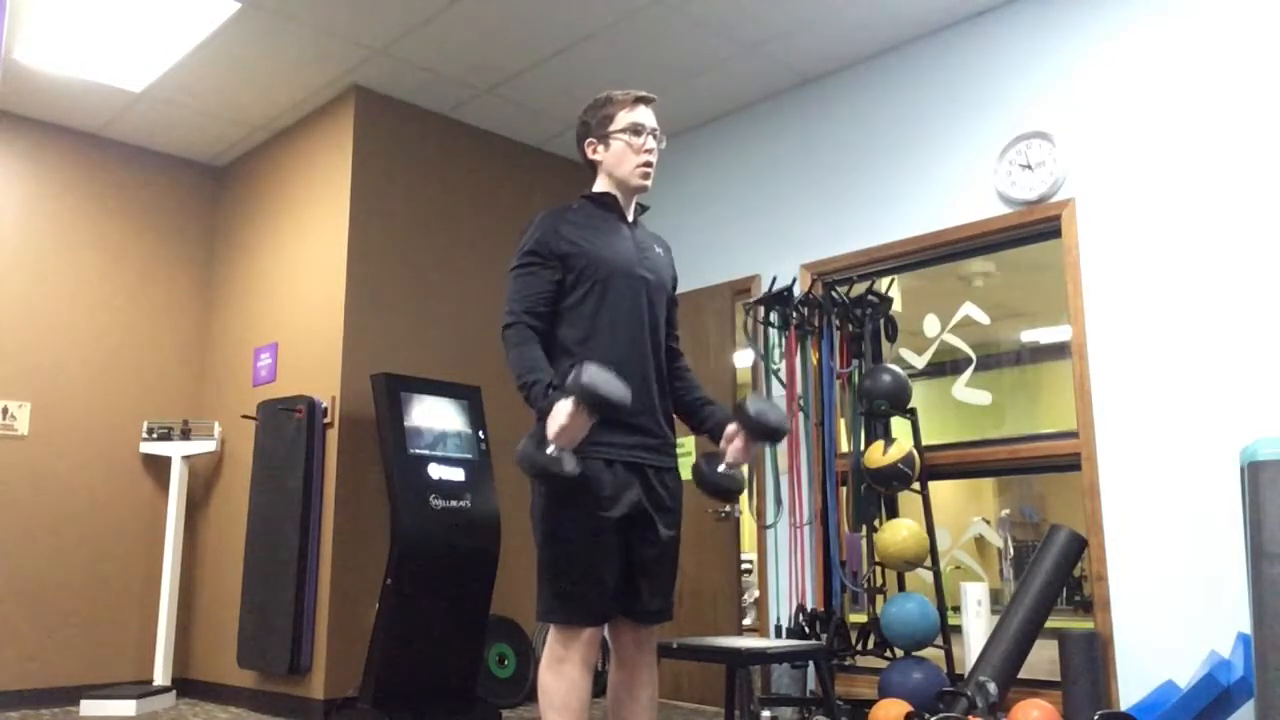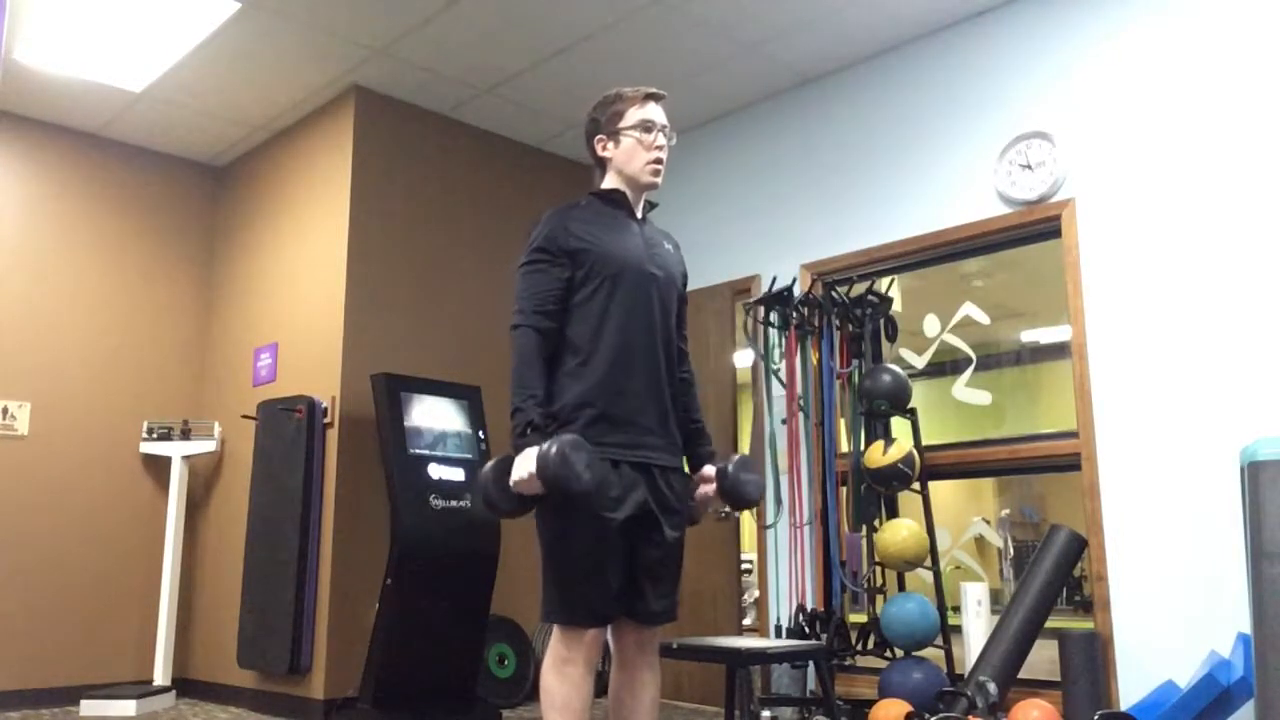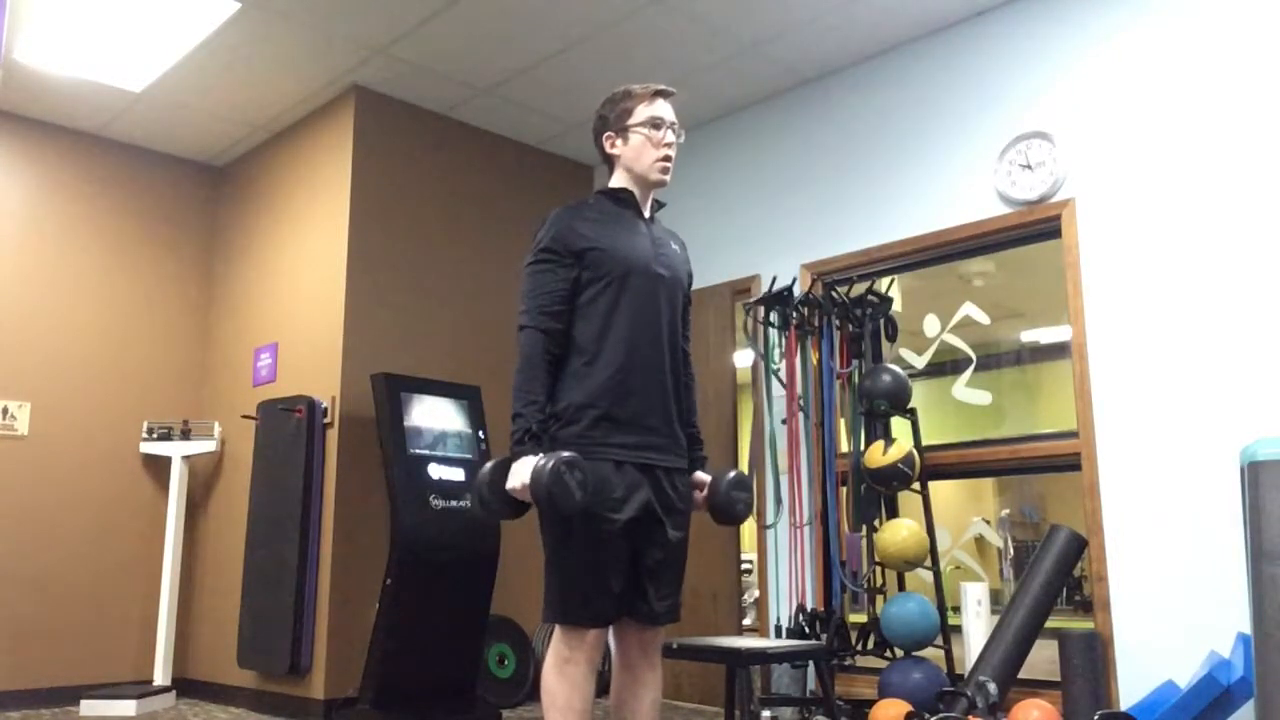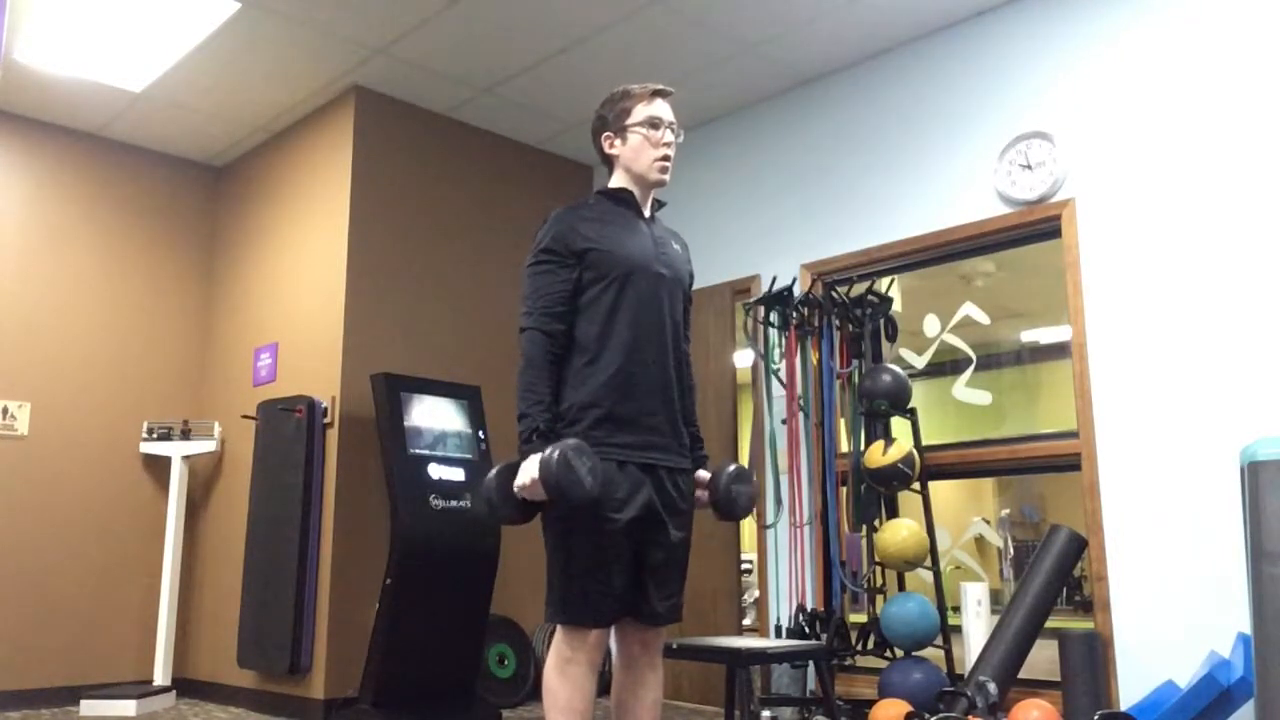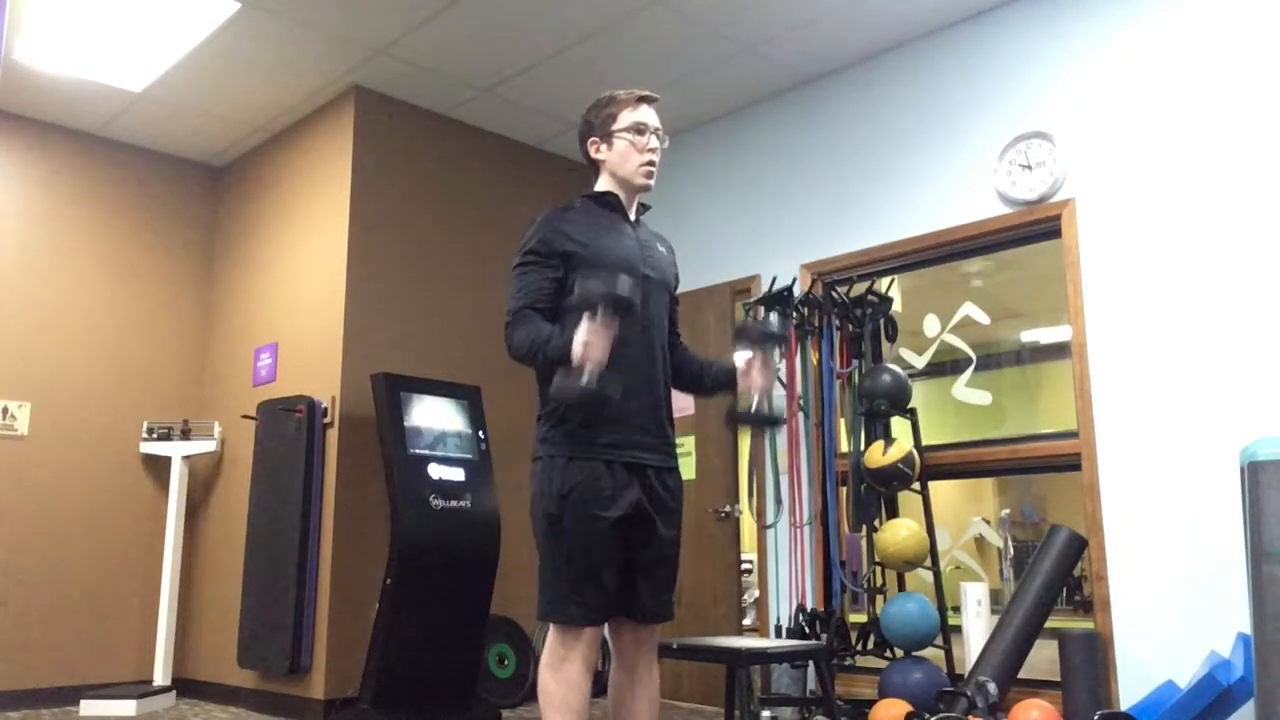
dt=0.4s
person 1, frame 1
left shoulder: (658, 250)
right shoulder: (558, 230)
right elbow: (519, 331)
left wrist: (718, 423)
right wrist: (550, 400)
left hip: (653, 463)
right hip: (583, 460)
left knee: (640, 632)
right knee: (576, 629)
person 1, frame 2
left shoulder: (667, 248)
right shoulder: (566, 228)
right elbow: (530, 335)
left wrist: (702, 454)
right wrist: (529, 437)
left hip: (658, 465)
right hip: (586, 462)
left knee: (642, 633)
right knee: (579, 630)
person 1, frame 3
left shoulder: (673, 246)
right shoulder: (573, 227)
right elbow: (537, 341)
left wrist: (696, 459)
right wrist: (527, 444)
left hip: (662, 468)
right hip: (590, 461)
left knee: (645, 634)
right knee: (580, 631)
person 1, frame 4
left shoulder: (674, 246)
right shoulder: (573, 227)
right elbow: (539, 340)
left wrist: (696, 457)
right wrist: (535, 442)
left hip: (664, 468)
right hip: (593, 463)
left knee: (647, 633)
right knee: (582, 630)
person 1, frame 5
left shoulder: (659, 248)
right shoulder: (560, 228)
right elbow: (520, 328)
left wrist: (729, 375)
right wrist: (567, 347)
left hip: (653, 463)
right hip: (582, 457)
left knee: (641, 631)
right knee: (575, 626)
